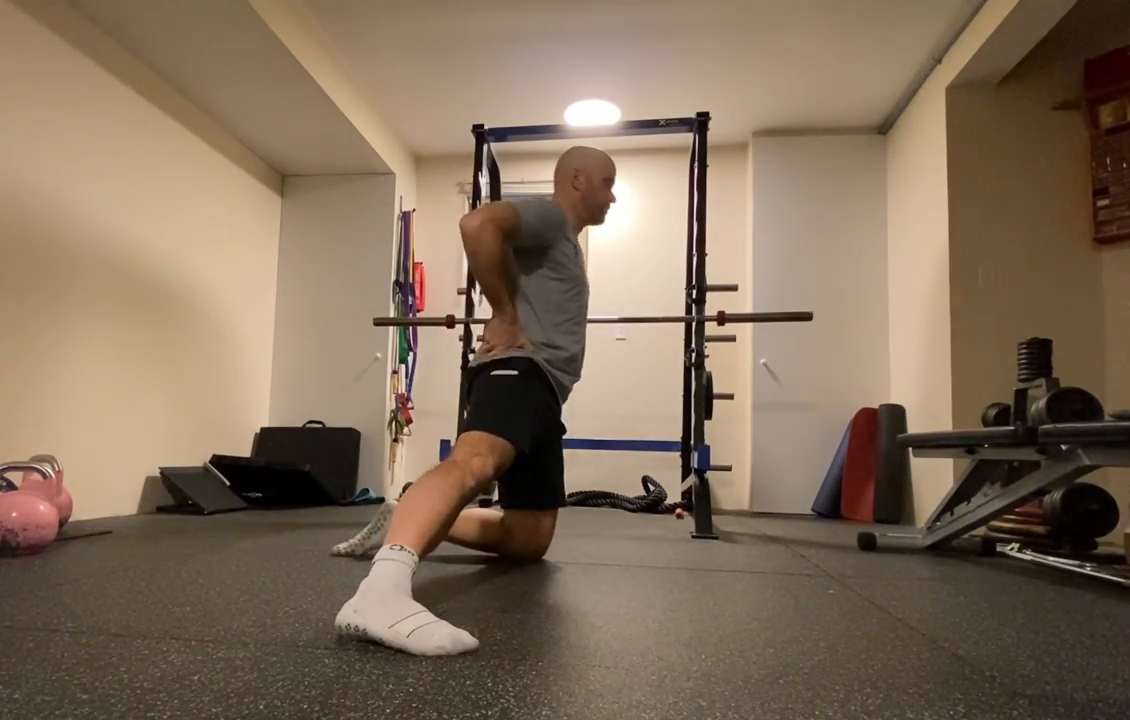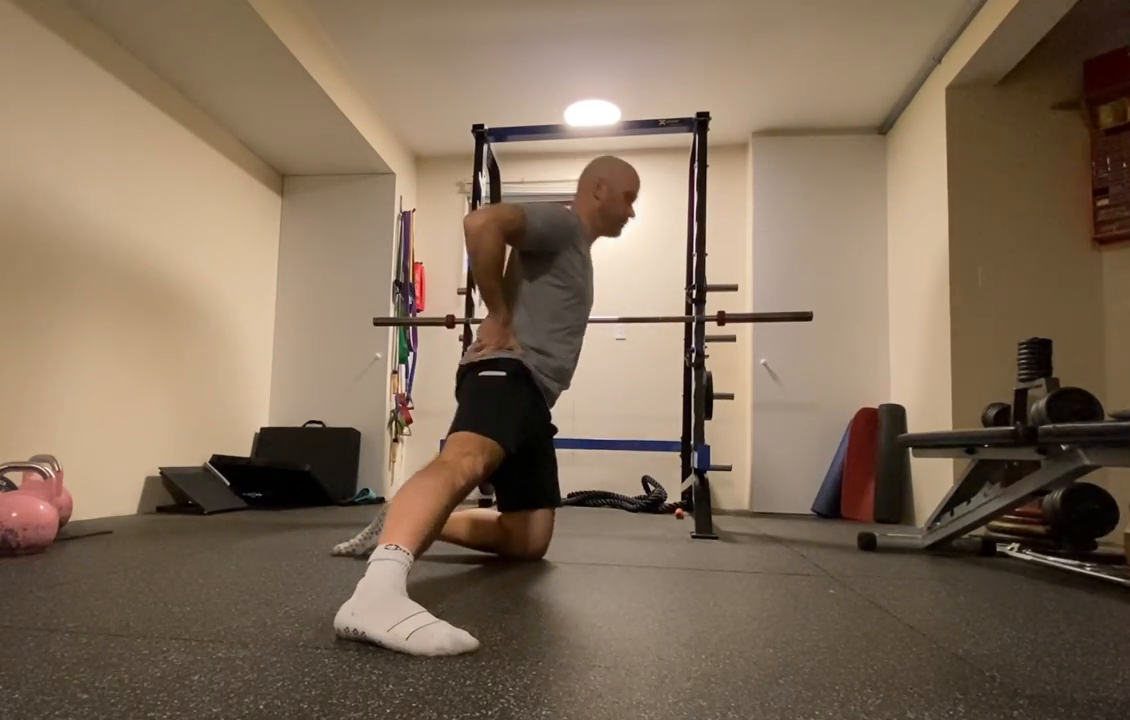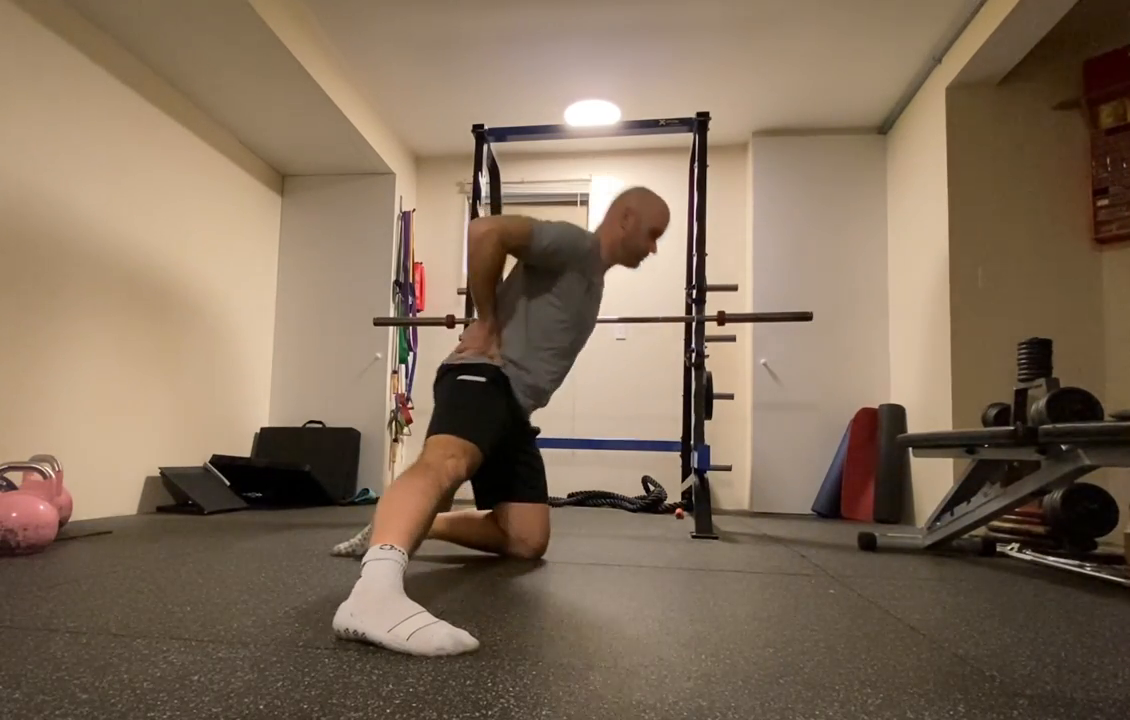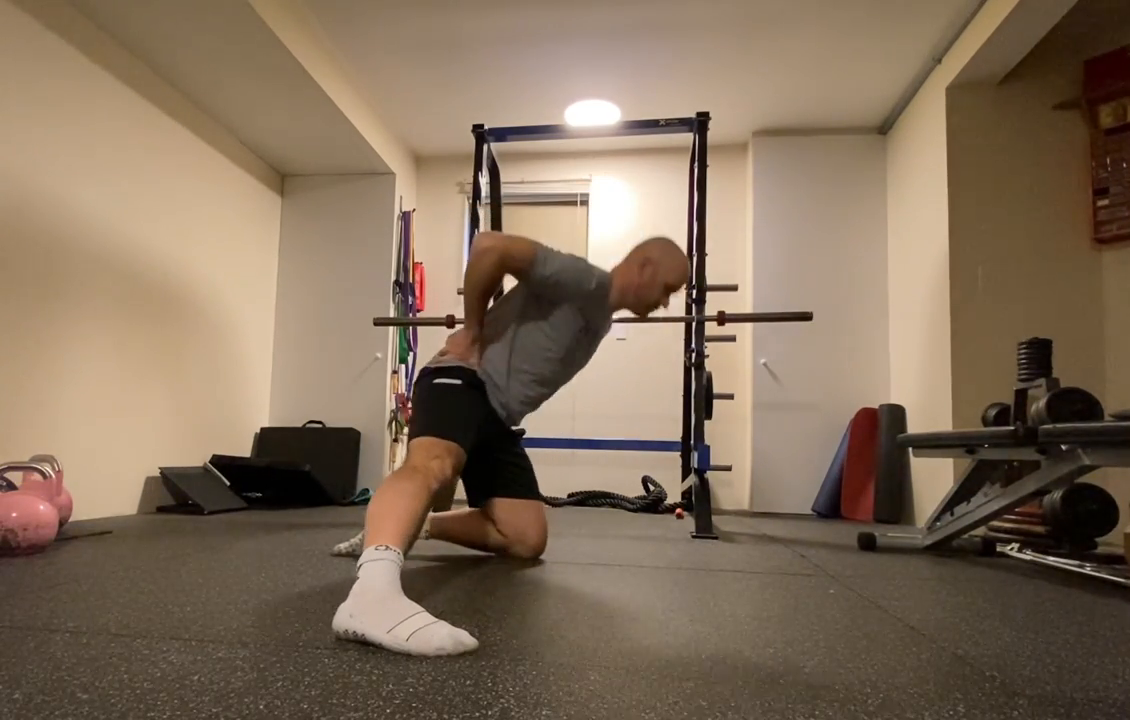
dt=0.2s
person 1, frame 1
left shoulder: (564, 240)
right shoulder: (548, 215)
right elbow: (477, 223)
right wrist: (504, 314)
left hip: (544, 393)
right hip: (519, 373)
left knee: (528, 543)
right knee: (473, 464)
left ankle: (404, 523)
right ankle: (382, 588)
person 1, frame 2
left shoulder: (576, 247)
right shoulder: (559, 222)
right elbow: (480, 222)
right wrist: (499, 316)
left hip: (534, 395)
right hip: (509, 373)
left knee: (528, 542)
right knee: (463, 463)
left ankle: (409, 525)
right ankle: (378, 589)
person 1, frame 3
left shoulder: (592, 273)
right shoulder: (572, 243)
right elbow: (485, 230)
right wrist: (485, 321)
left hip: (514, 403)
right hip: (486, 377)
left knee: (528, 541)
right knee: (443, 463)
left ankle: (408, 527)
right ankle: (374, 588)
person 1, frame 4
left shoulder: (600, 311)
right shoulder: (583, 279)
right elbow: (489, 245)
right wrist: (472, 331)
left hip: (496, 412)
right hip: (464, 383)
left knee: (527, 540)
right knee: (430, 466)
left ankle: (398, 531)
right ankle: (372, 590)
